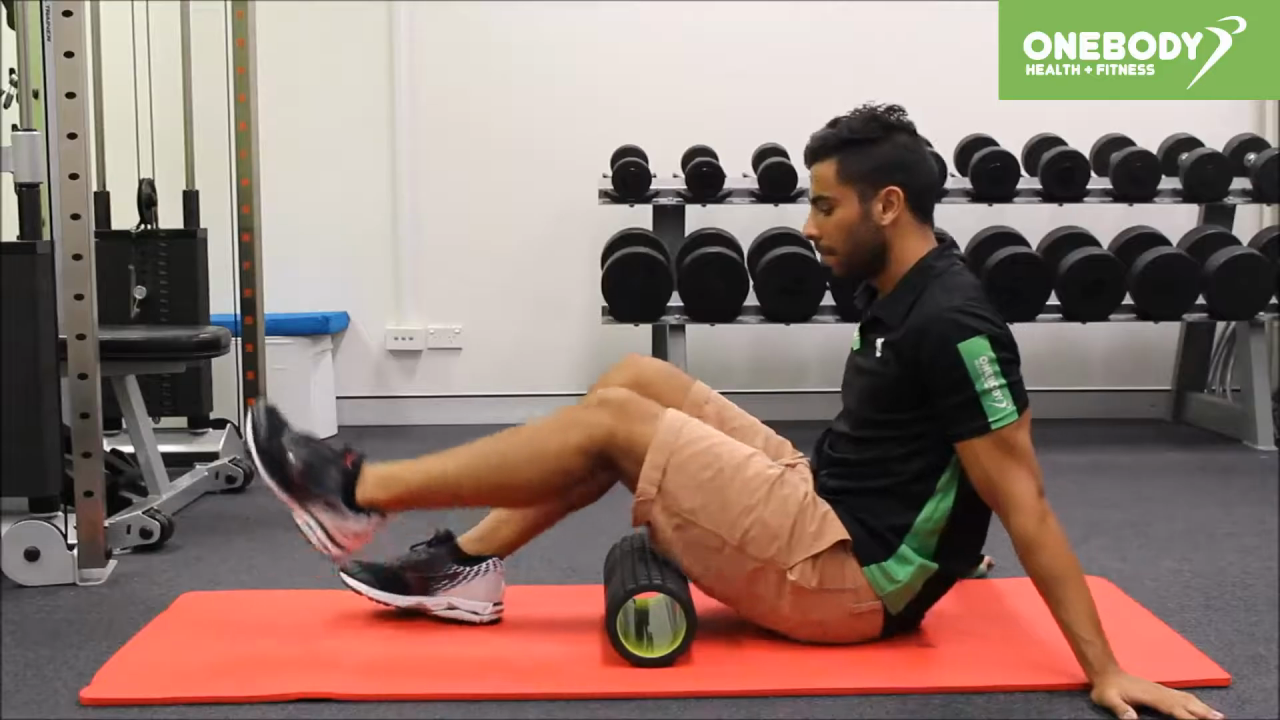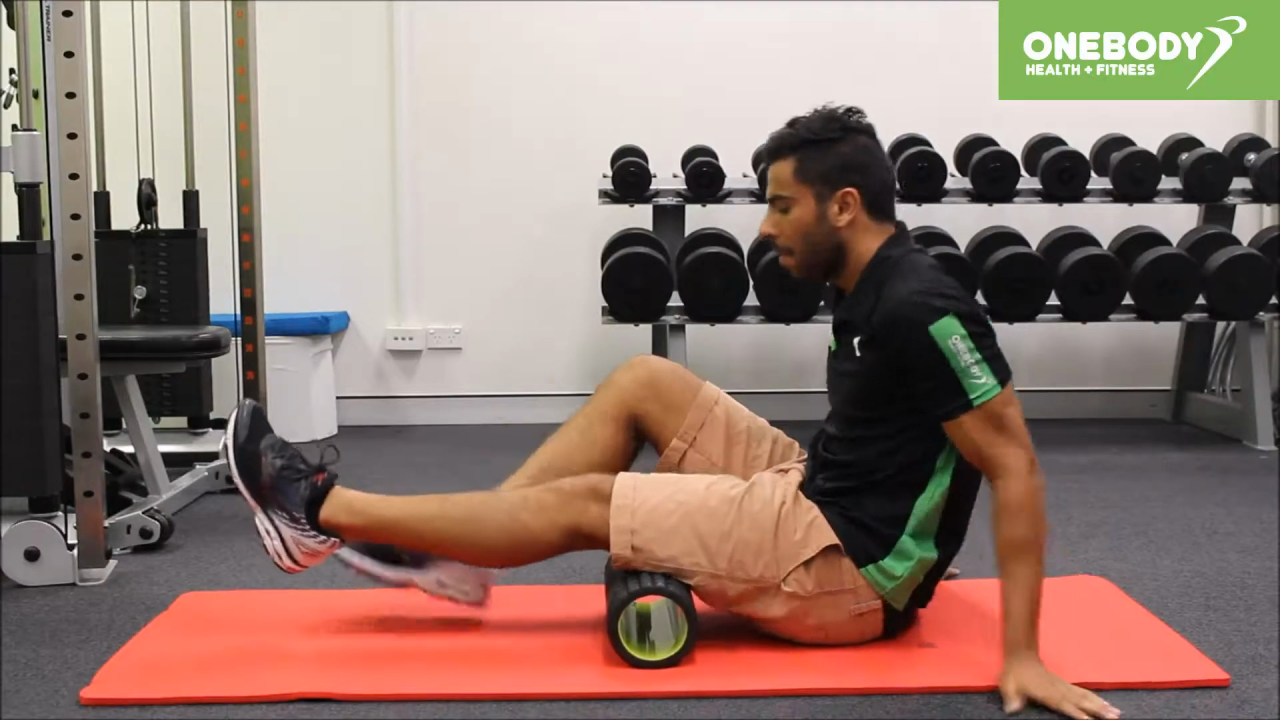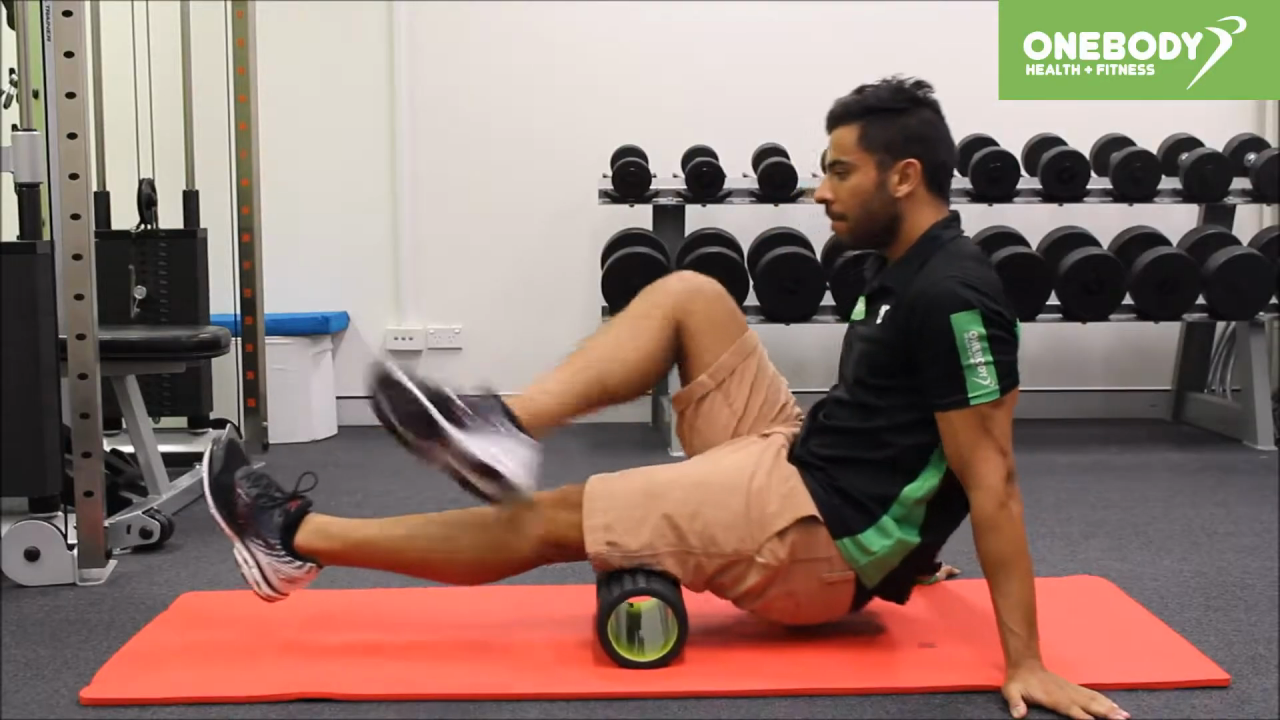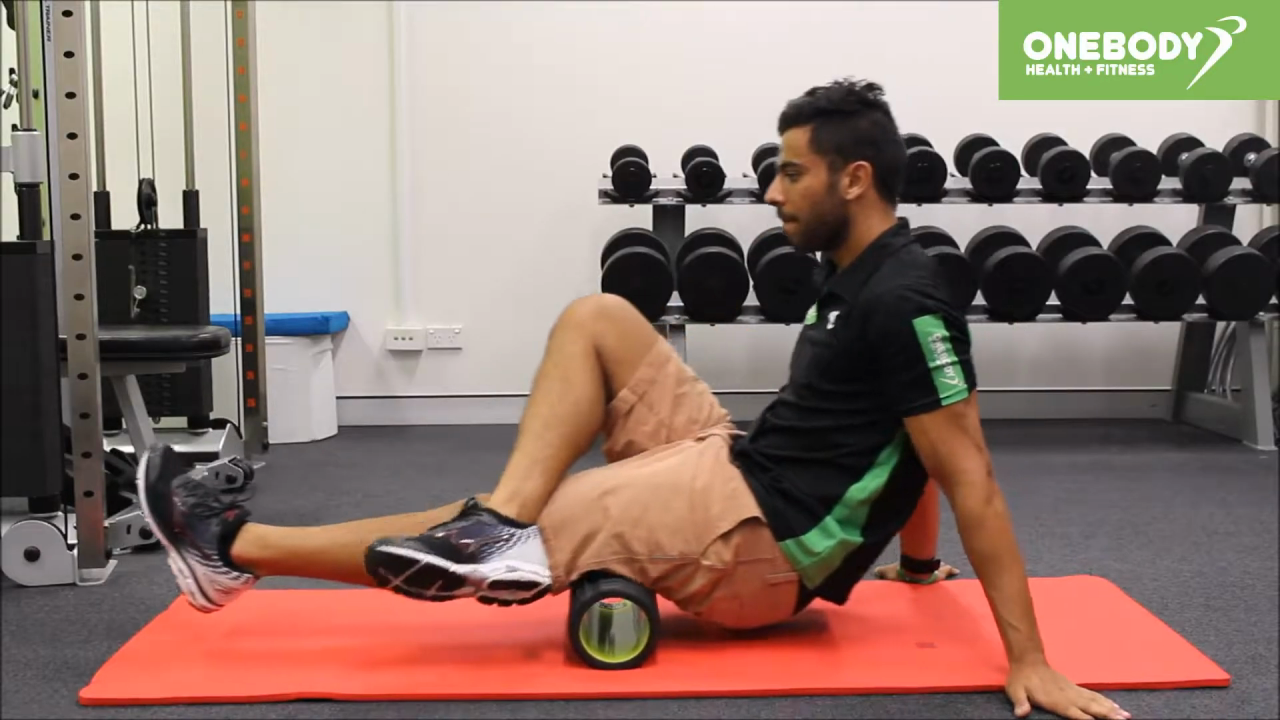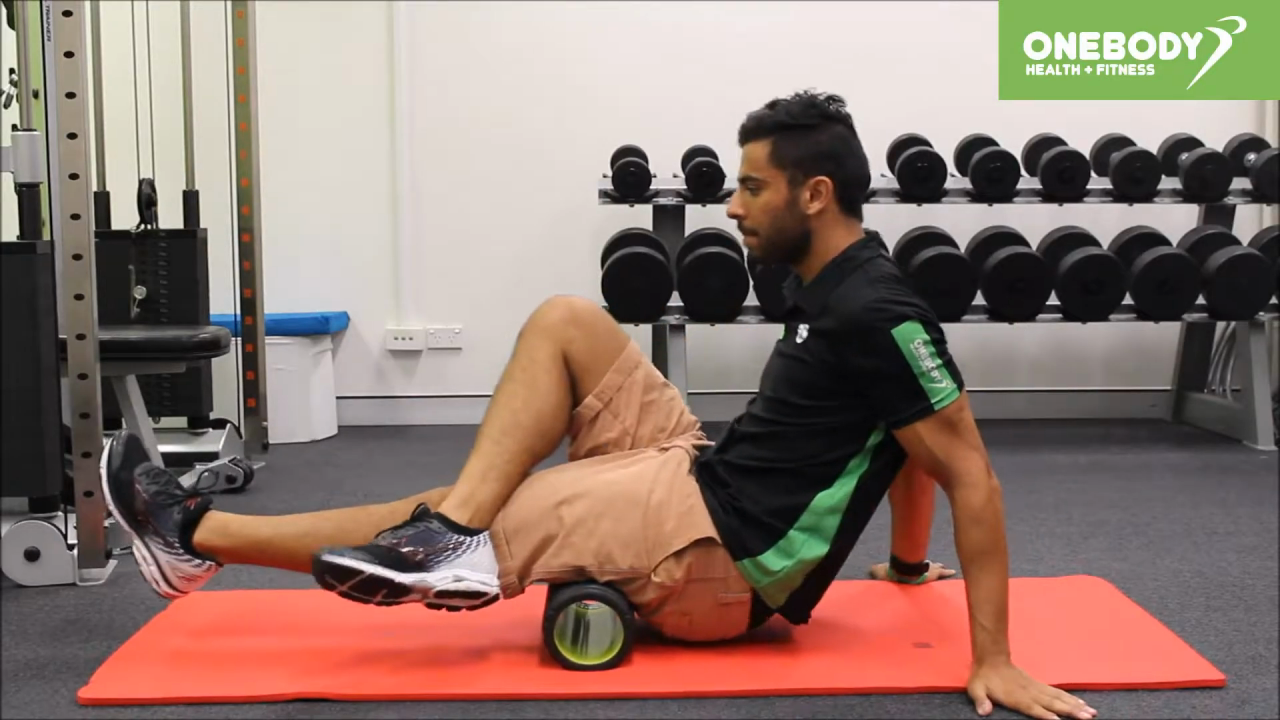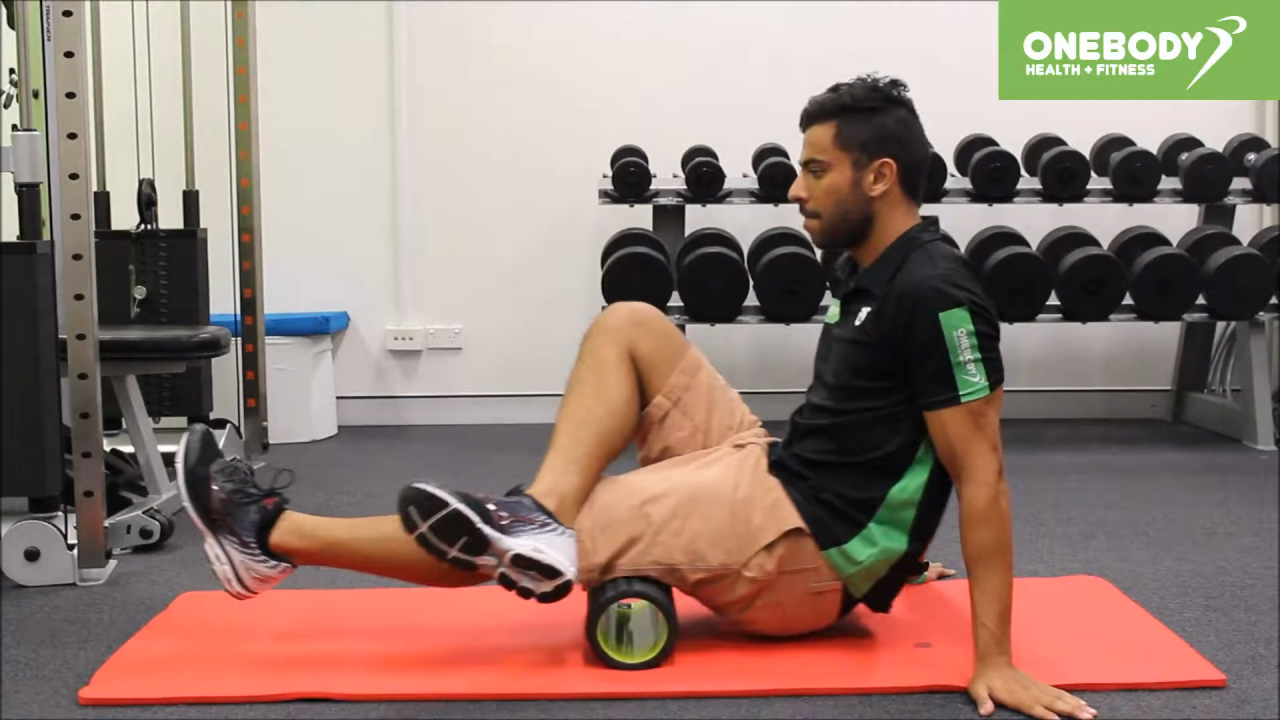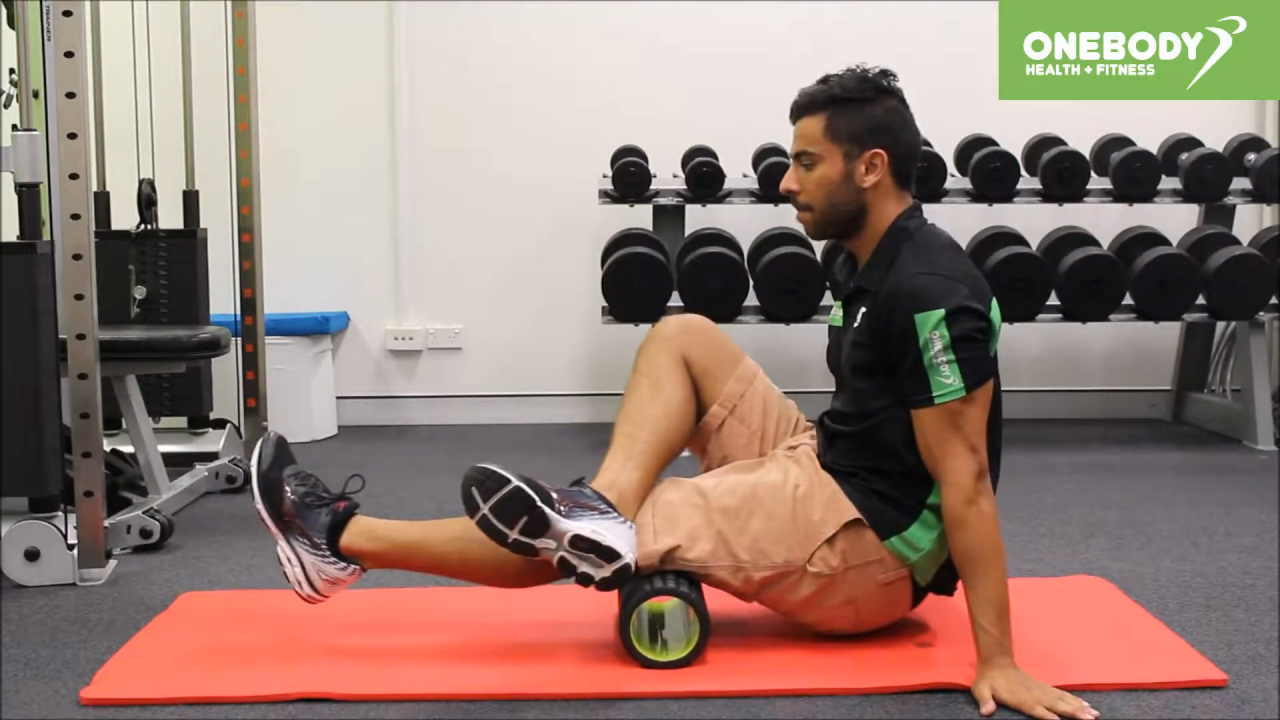
dt=0.5s
person 1, frame 1
left shoulder: (949, 324)
right shoulder: (900, 294)
left elbow: (1023, 501)
right wrist: (932, 538)
left hip: (839, 575)
right hip: (824, 508)
left knee: (608, 419)
right knee: (636, 379)
left ankle: (351, 497)
right ankle: (466, 564)
person 1, frame 2
left shoulder: (920, 310)
right shoulder: (865, 285)
left elbow: (1015, 471)
right wrist: (902, 531)
left hip: (842, 569)
right hip: (813, 498)
left knee: (576, 503)
right knee: (646, 382)
left ankle: (320, 510)
right ankle: (455, 556)
person 1, frame 3
left shoulder: (950, 296)
right shoulder: (907, 270)
left elbow: (992, 480)
right elbow: (921, 436)
right wrist: (909, 539)
left hip: (812, 536)
right hip: (796, 469)
left knee: (535, 520)
right knee: (687, 296)
left ankle: (297, 539)
right ankle: (507, 428)
person 1, frame 4
left shoulder: (902, 302)
right shoulder: (862, 275)
left elbow: (969, 478)
right elbow: (903, 440)
right wrist: (915, 557)
left hip: (756, 542)
right hip: (740, 473)
left knee: (515, 531)
right knee: (596, 319)
left ankle: (237, 548)
right ankle: (501, 529)
person 1, frame 5
left shoulder: (874, 313)
right shoulder: (834, 286)
left elbow: (970, 477)
right elbow: (899, 447)
right wrist: (906, 561)
left hip: (718, 557)
right hip: (706, 483)
left knee: (452, 526)
right knee: (566, 323)
left ankle: (198, 533)
right ankle: (446, 534)
person 1, frame 6
left shoulder: (932, 293)
right shoulder: (875, 273)
left elbow: (982, 477)
right elbow: (913, 437)
right wrist: (903, 554)
left hip: (803, 554)
right hip: (773, 481)
left knee: (507, 551)
right knee: (630, 327)
left ankle: (278, 536)
right ankle: (531, 523)
person 1, frame 7
left shoulder: (925, 289)
right shoulder: (876, 264)
left elbow: (965, 478)
left hip: (865, 553)
right hip: (829, 483)
left knee: (577, 548)
right knee: (682, 339)
left ankle: (342, 538)
right ankle: (597, 516)
